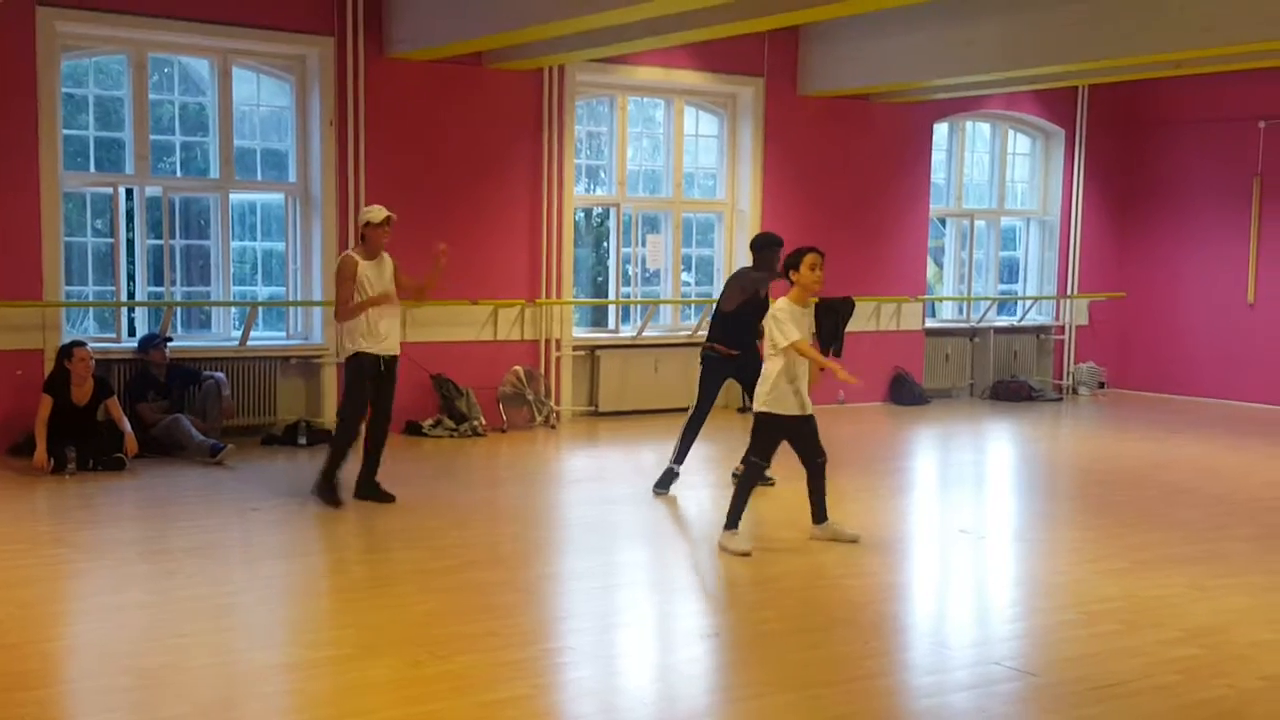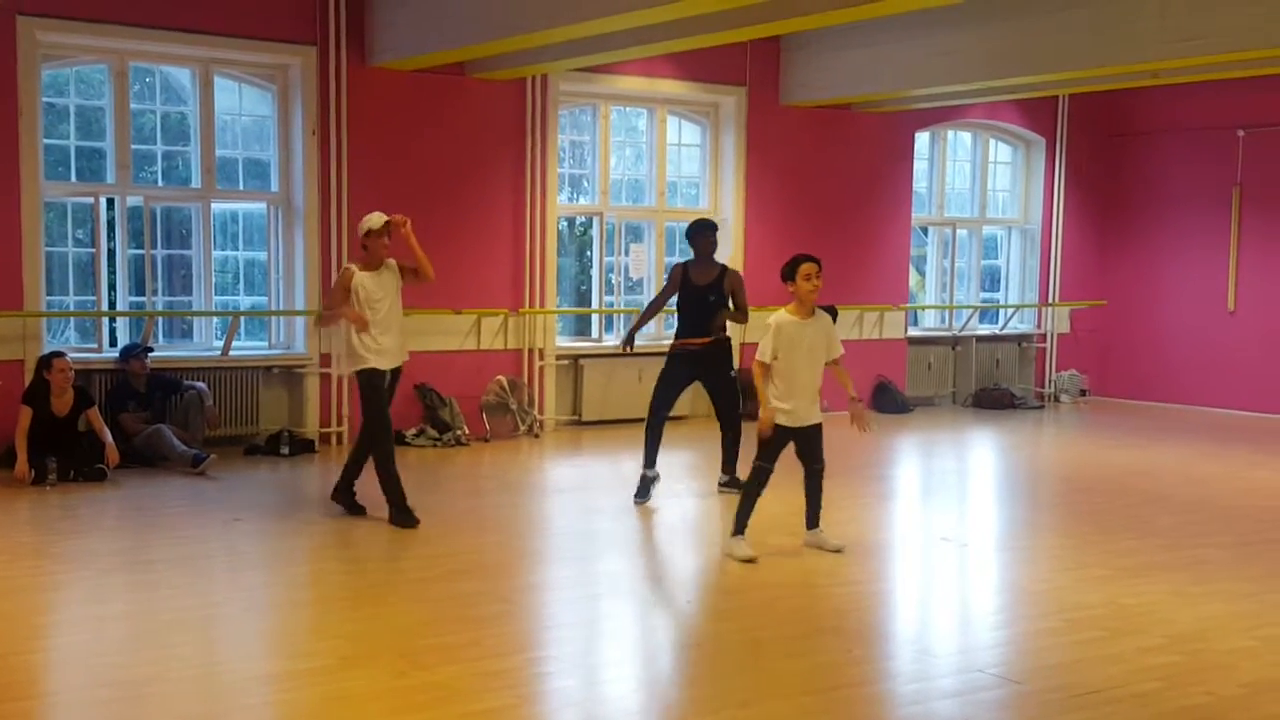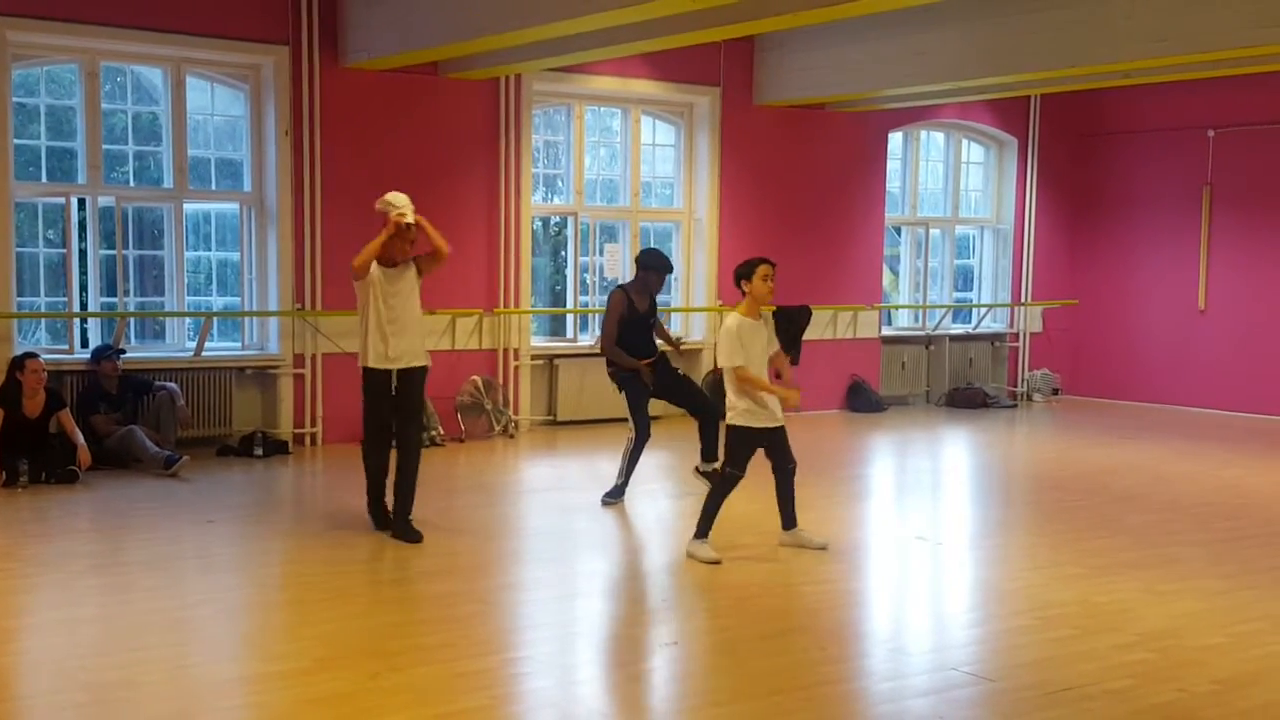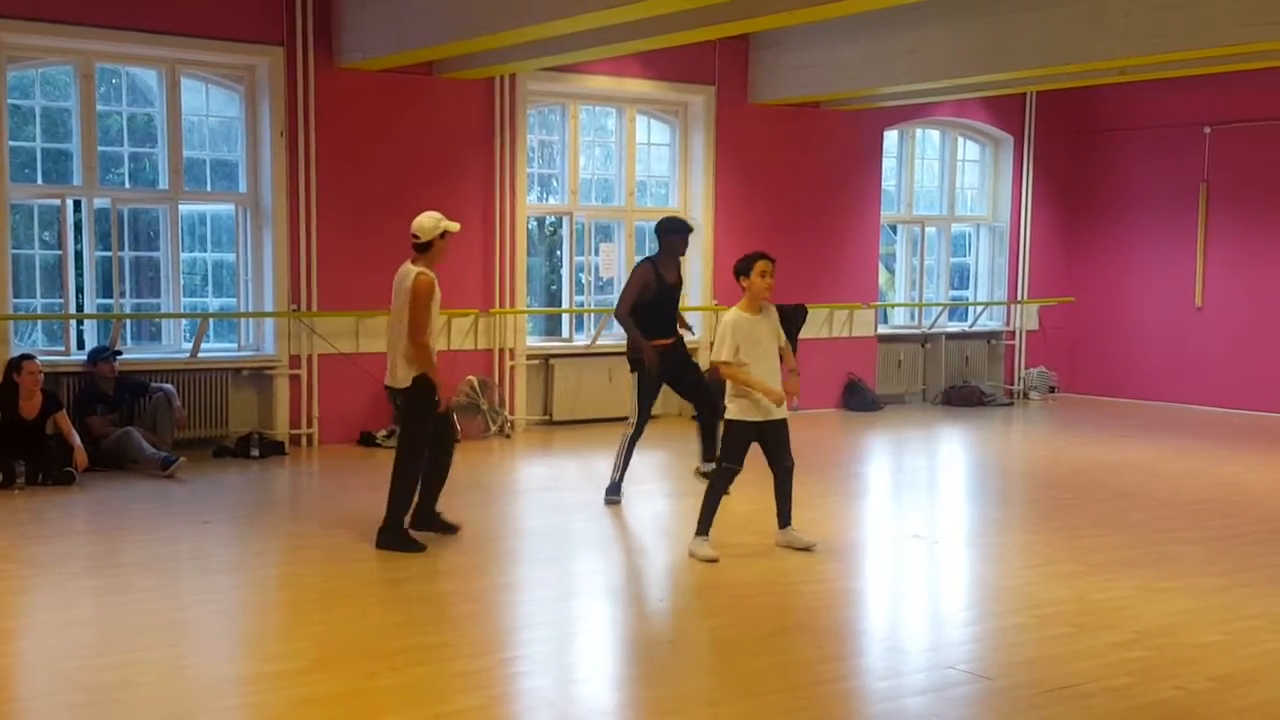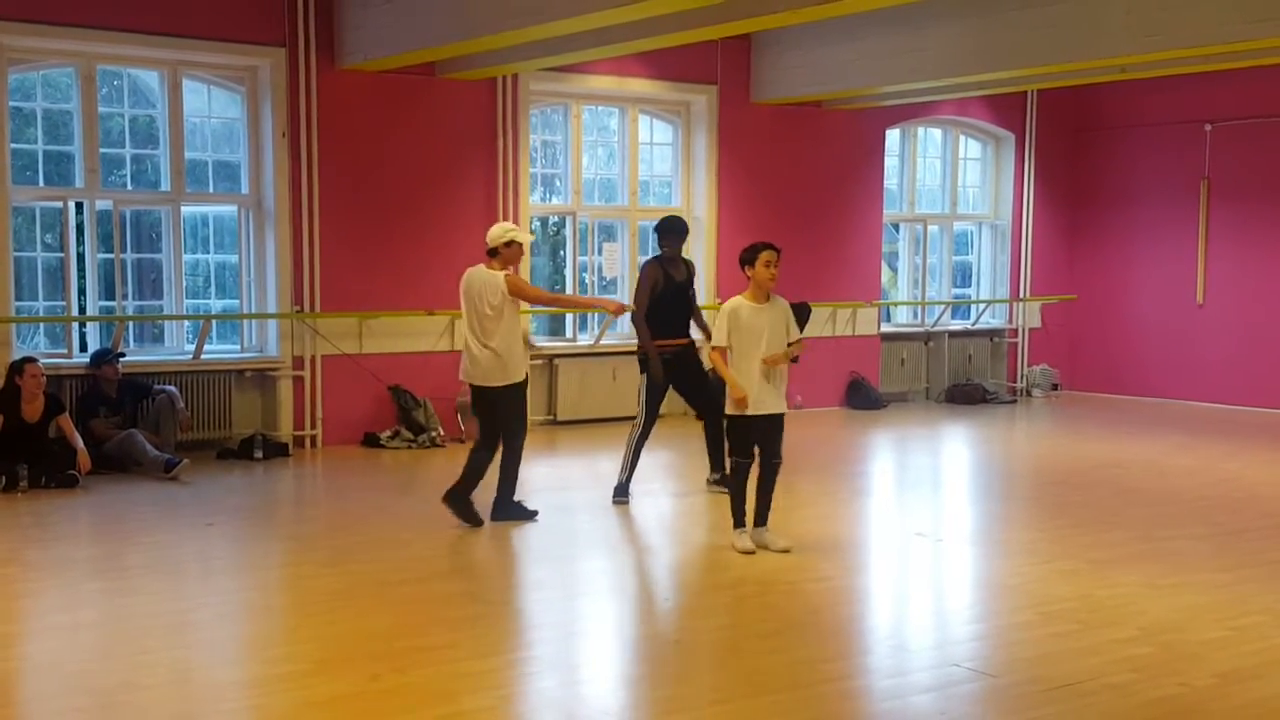
dt=1s
person 1, frame 1
left shoulder: (387, 262)
right shoulder: (349, 263)
left elbow: (415, 293)
right elbow: (340, 314)
left wrist: (438, 268)
right wrist: (370, 302)
left hip: (387, 349)
right hip: (360, 349)
left knee: (382, 416)
right knee: (353, 413)
left ankle: (367, 481)
right ankle: (328, 477)
person 1, frame 2
left shoulder: (394, 269)
right shoulder: (350, 275)
left elbow: (428, 275)
right elbow: (321, 320)
left wrist: (409, 234)
right wrist: (344, 313)
left hip: (394, 360)
right hip: (367, 362)
left knee: (373, 431)
right knee: (381, 433)
left ankle: (344, 488)
right ankle: (397, 504)
person 1, frame 3
left shoulder: (415, 268)
right shoulder: (369, 271)
left elbow: (444, 252)
right elbow: (356, 264)
left wrist: (417, 221)
right wrist: (388, 230)
left hip: (412, 364)
right hip: (376, 365)
left knee: (410, 441)
right knee: (376, 440)
left ankle: (401, 517)
right ankle: (377, 500)
person 1, frame 4
left shoulder: (409, 270)
right shoulder: (424, 280)
left elbow: (406, 326)
right elbow: (420, 338)
right wrist: (440, 384)
left hip: (418, 372)
right hip: (417, 374)
left knee: (443, 442)
right knee: (413, 452)
left ankle: (425, 512)
right ankle: (391, 529)
person 1, frame 5
left shoulder: (470, 277)
right shoulder: (507, 281)
right elbow: (556, 301)
left wrist: (520, 337)
right wrist: (602, 303)
left hip: (477, 372)
right hip: (506, 373)
left knee: (488, 437)
right knee: (513, 437)
left ankle: (460, 493)
right ankle: (504, 503)
person 2, frame 1
left shoulder: (809, 310)
right shoulder: (781, 310)
right elbow: (800, 347)
right wrist: (835, 368)
left hip: (800, 403)
right hip: (772, 402)
left knee: (816, 459)
right knee: (756, 465)
left ankle: (821, 523)
right ankle: (730, 530)
person 2, frame 2
left shoulder: (825, 321)
right shoulder: (778, 323)
left elbow: (835, 364)
right elbow: (759, 367)
left wrist: (854, 400)
right wrist: (766, 408)
left hip: (810, 413)
right hip: (777, 414)
left knee: (815, 469)
right knee: (761, 472)
left ankle: (813, 531)
right ankle: (737, 537)
person 2, frame 3
left shoulder: (762, 321)
right shoulder: (733, 326)
right elbow: (740, 375)
left wrist: (787, 376)
right wrist: (782, 393)
left hip: (770, 413)
right hip: (745, 417)
left knee: (786, 467)
right knee: (729, 477)
left ankle: (790, 530)
right ankle: (698, 540)
person 2, frame 4
left shoulder: (771, 314)
right shoulder: (732, 321)
left elbow: (784, 348)
right elbow: (724, 368)
left wrist: (792, 374)
right wrist: (764, 388)
left hip: (774, 409)
right hip: (742, 409)
left knee: (784, 466)
right knee: (726, 471)
left ankle: (784, 529)
right ankle: (700, 538)
person 2, frame 5
left shoulder: (781, 306)
right shoulder: (732, 308)
left elbow: (796, 344)
right elbow: (715, 352)
left wrist: (785, 355)
right wrist: (734, 384)
left hip: (774, 402)
right hip: (742, 404)
left knee: (772, 464)
right knee: (741, 465)
left ankle: (761, 529)
right ankle: (740, 529)
person 3, frame 1
left shoulder: (764, 284)
right shoulder: (744, 278)
left wrist: (757, 332)
right wrist: (775, 275)
left hip: (746, 355)
right hip: (718, 354)
right knee: (701, 409)
left ankle: (746, 468)
right ankle: (673, 469)
person 3, frame 2
left shoulder: (730, 277)
right shoulder: (680, 271)
left elbow: (743, 316)
right elbow: (658, 302)
left wrist: (726, 313)
right wrist: (634, 329)
left hip: (716, 351)
right hip: (683, 352)
left knee: (731, 415)
right knee: (657, 410)
left ankle: (728, 476)
right ankle: (648, 473)
person 3, frame 3
left shoulder: (650, 295)
right shoulder: (619, 298)
right elbow: (607, 346)
left wrist: (670, 341)
right wrist: (639, 367)
left hip: (658, 365)
right hip: (628, 372)
left knee: (707, 410)
right knee: (641, 431)
left ankle: (708, 467)
right ankle: (620, 486)
person 3, frame 4
left shoulder: (675, 265)
right shoulder: (645, 270)
right elbow: (621, 311)
left wrist: (681, 321)
right wrist: (642, 345)
left hip: (674, 348)
right hip: (648, 352)
left knee: (707, 403)
right knee: (639, 418)
left ankle: (707, 465)
right ankle: (615, 483)
person 3, frame 5
left shoulder: (688, 267)
right shoulder: (652, 268)
right elbow: (638, 315)
left wrist: (710, 335)
right wrist: (651, 357)
left hip: (685, 351)
right hip: (658, 353)
left knee: (713, 410)
right knee: (645, 420)
left ankle: (717, 475)
right ankle: (623, 484)
